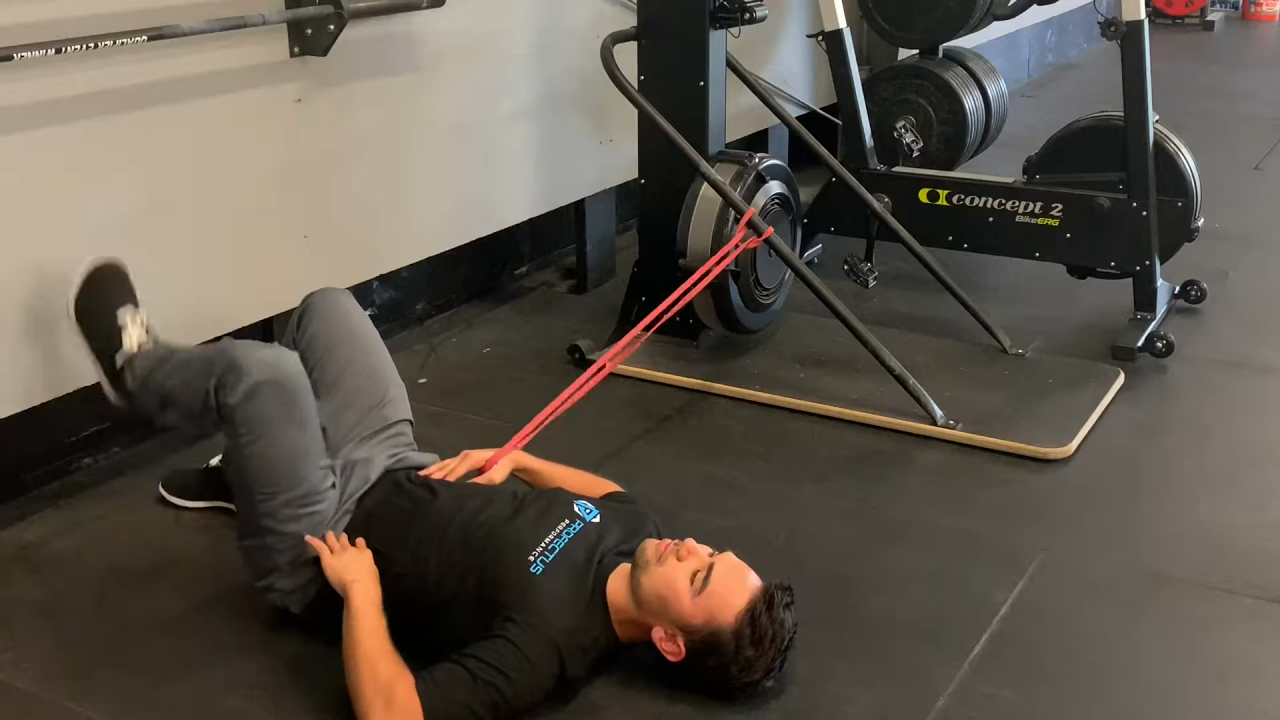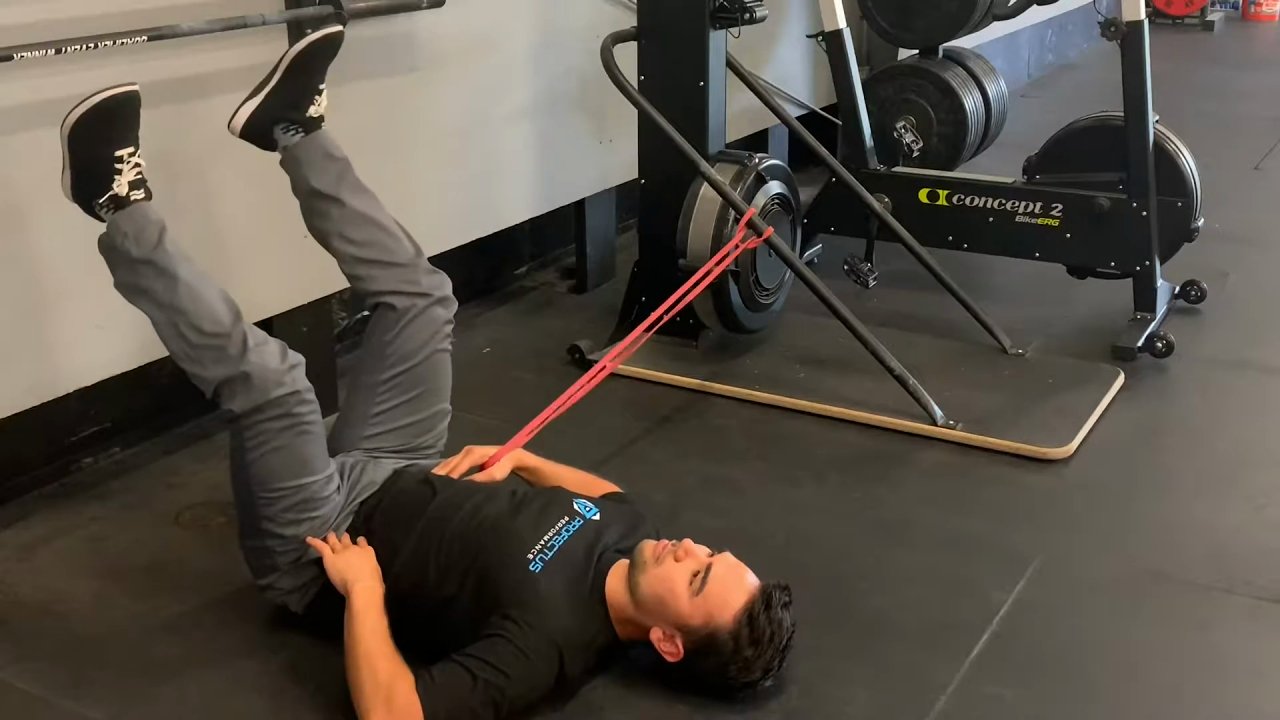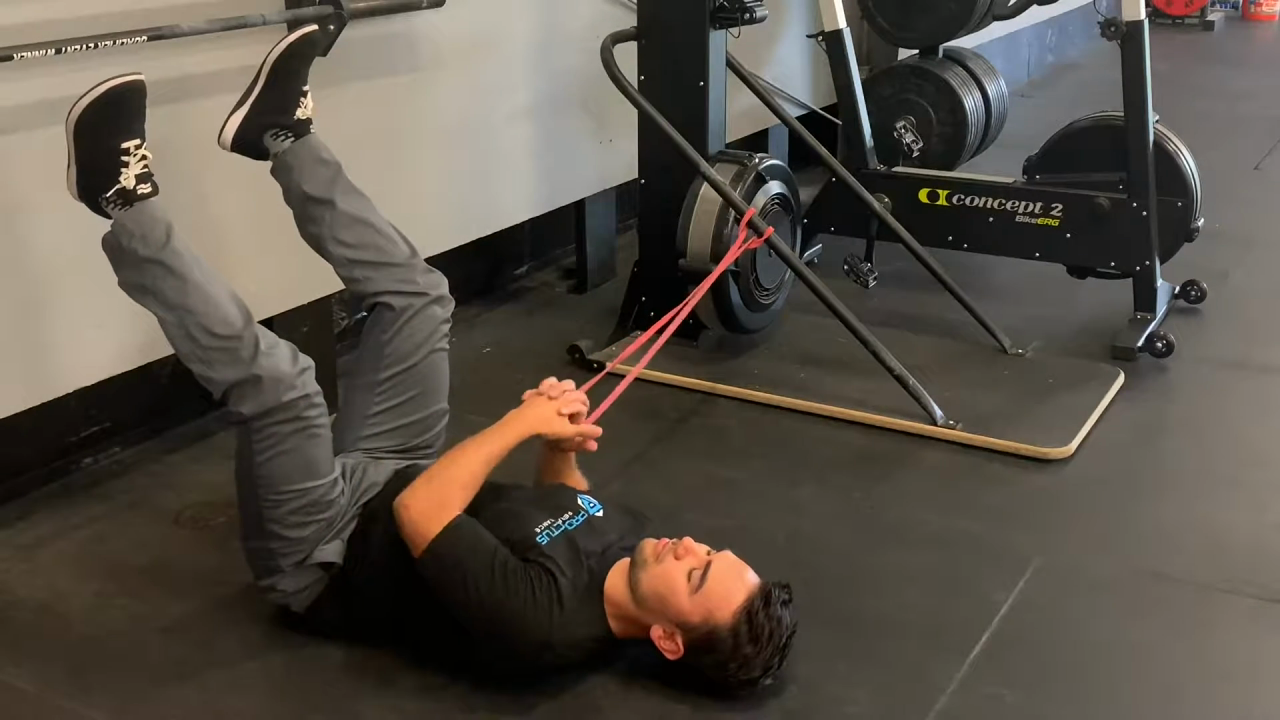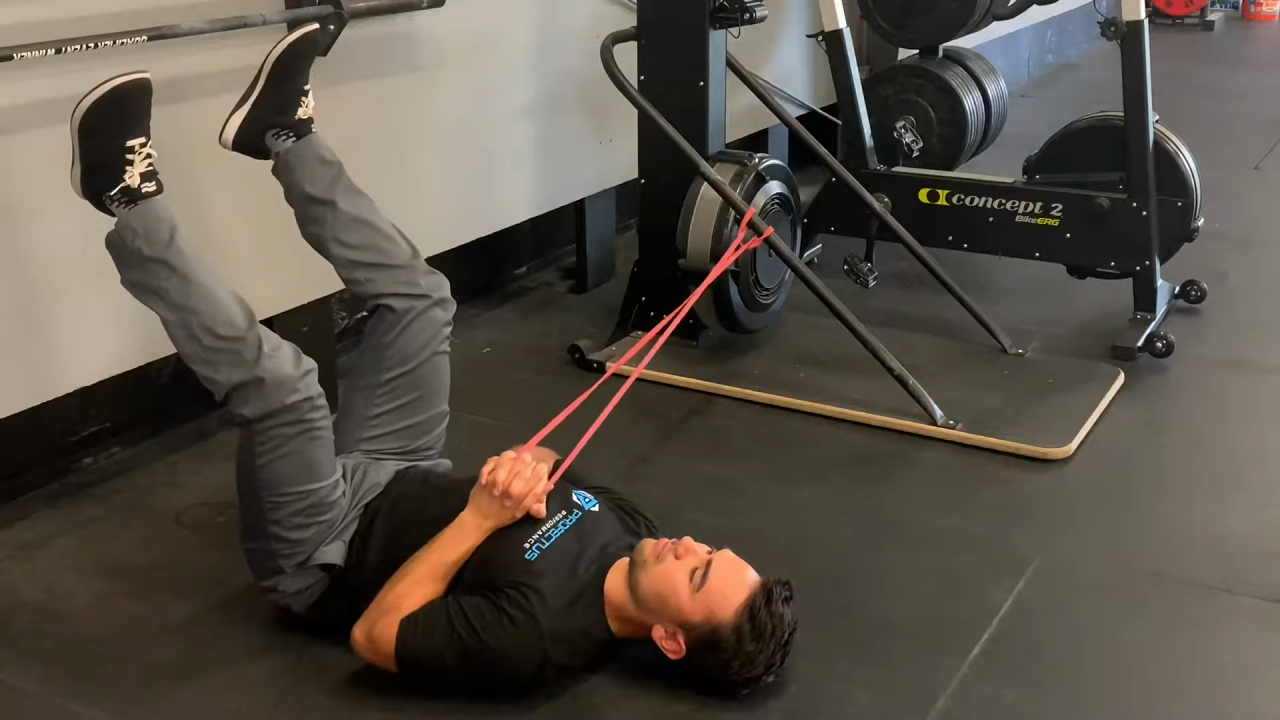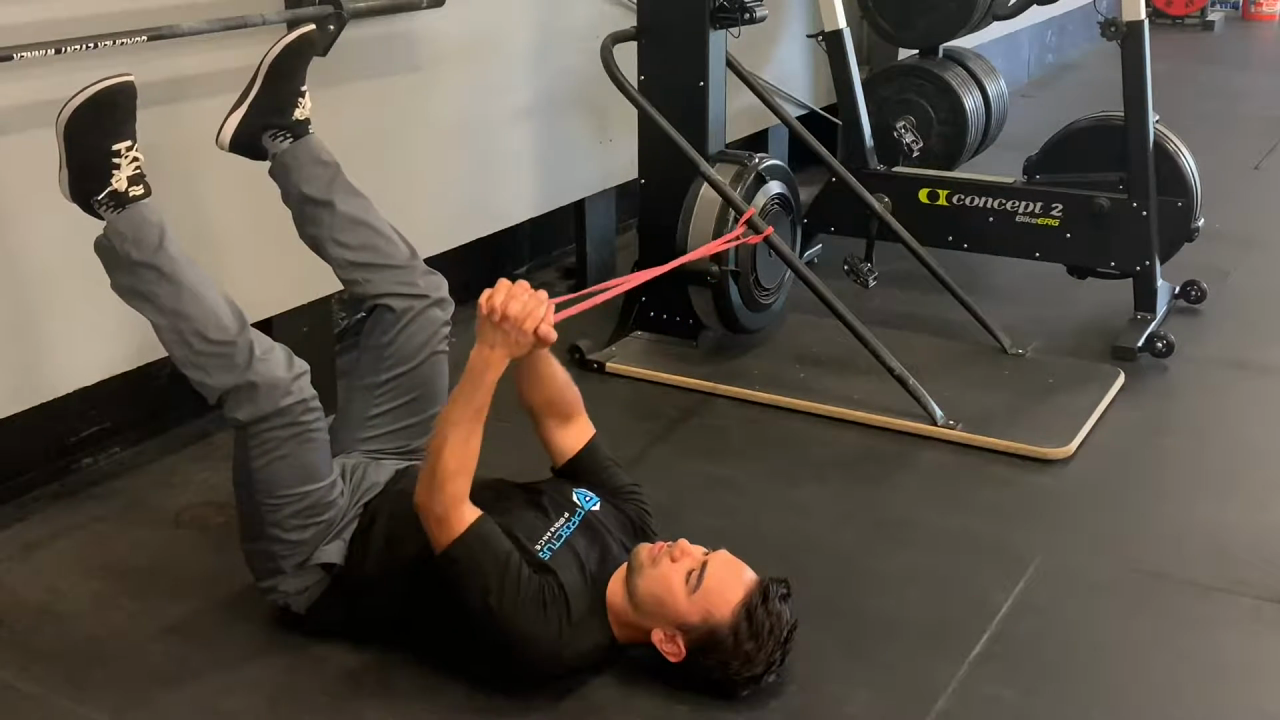
dt=1s
person 1, frame 1
left shoulder: (553, 643)
right shoulder: (636, 540)
right elbow: (605, 489)
left wrist: (362, 593)
right wrist: (514, 459)
left hip: (328, 556)
right hip: (395, 488)
left knee: (269, 372)
right knee: (326, 310)
left ankle: (138, 371)
right ankle: (248, 478)
person 1, frame 2
left shoulder: (551, 639)
right shoulder: (627, 537)
right elbow: (603, 489)
left wrist: (363, 587)
right wrist: (520, 460)
left hip: (321, 542)
right hip: (392, 480)
left knee: (267, 373)
right knee: (420, 293)
left ankle: (122, 207)
right ankle: (293, 130)
person 1, frame 3
left shoulder: (545, 625)
right shoulder: (625, 536)
left elbow: (415, 516)
right elbow: (559, 497)
left wrist: (524, 423)
right wrist: (564, 439)
left hip: (319, 556)
right hip: (385, 474)
left knee: (274, 376)
right knee: (415, 293)
left ankle: (129, 205)
right ankle: (283, 135)
person 1, frame 4
left shoulder: (541, 636)
right shoulder: (624, 529)
left elbow: (376, 637)
right elbow: (547, 466)
left wrist: (478, 519)
right wrist: (524, 467)
left hip: (321, 554)
right hip: (394, 480)
left knee: (276, 376)
right knee: (416, 294)
left ankle: (133, 202)
right ankle: (282, 133)
person 1, frame 5
left shoulder: (549, 632)
right shoulder: (624, 527)
left elbow: (438, 506)
right elbow: (566, 424)
left wrist: (492, 355)
right wrist: (533, 345)
left hip: (319, 557)
right hip: (380, 479)
left knee: (270, 380)
right knee: (416, 297)
left ankle: (119, 205)
right ankle: (280, 136)
